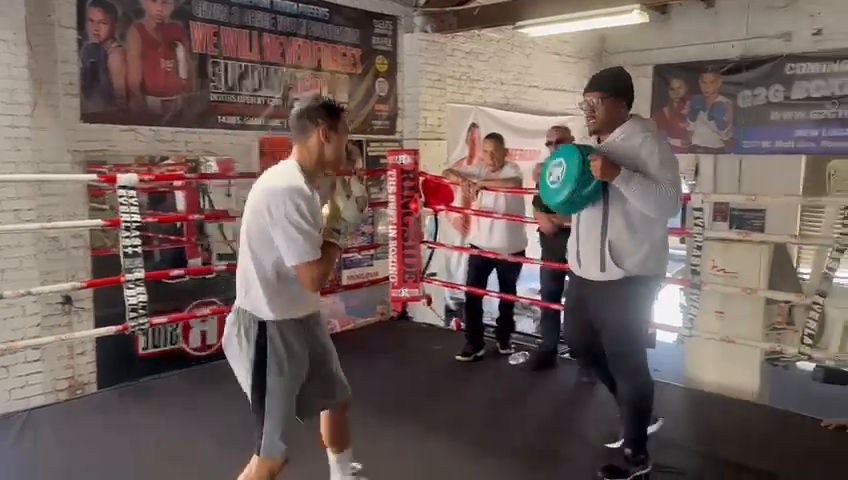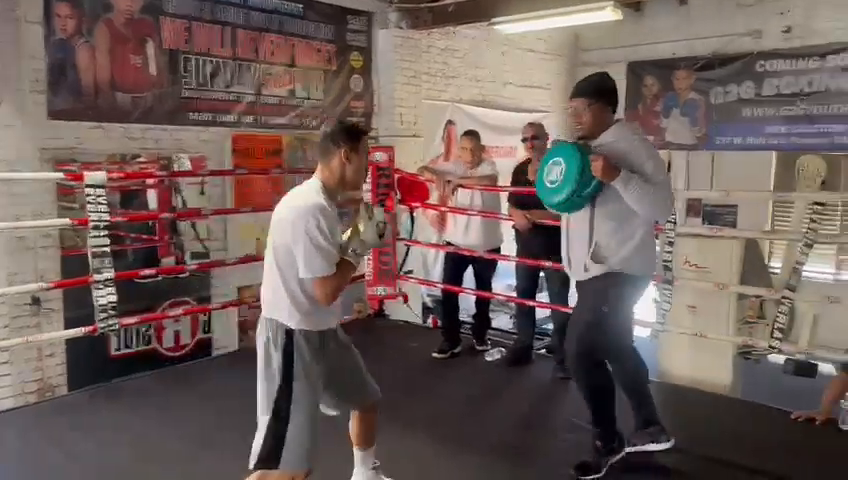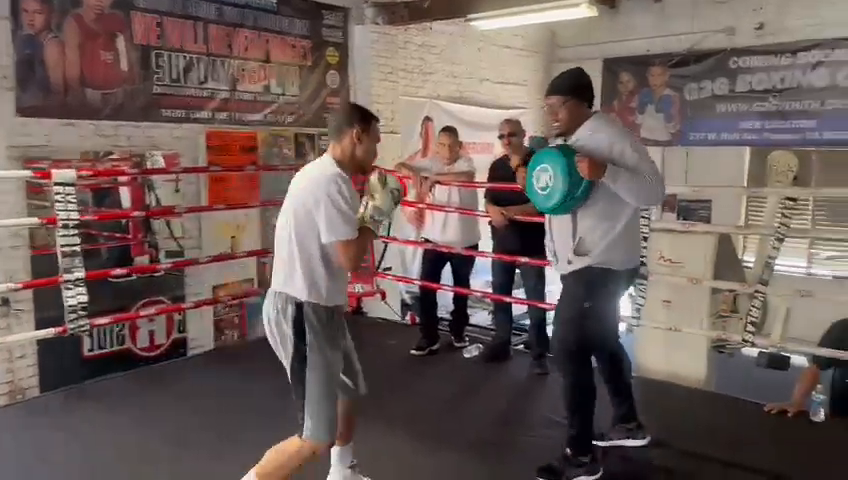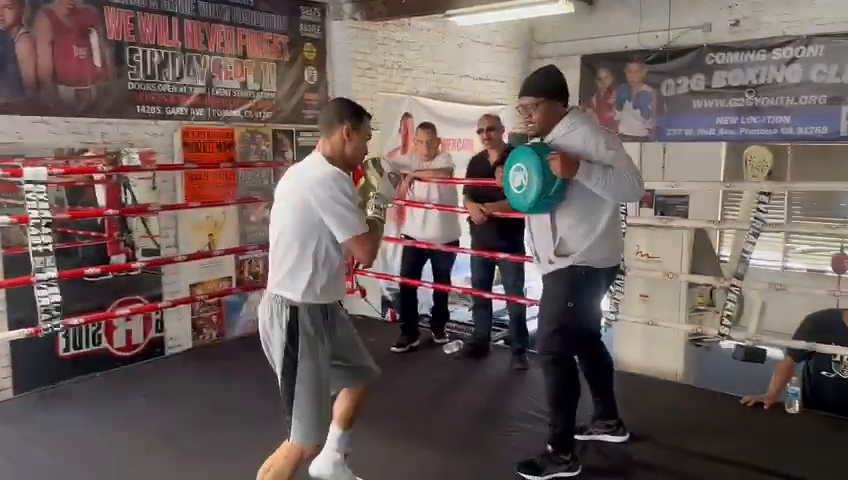
dt=0.2s
person 1, frame 1
left shoulder: (647, 144)
right shoulder: (591, 146)
left elbow: (668, 206)
left wrist: (618, 175)
left hip: (627, 275)
right hip: (587, 271)
left knee: (625, 357)
right knee: (581, 342)
right ankle: (636, 419)
person 1, frame 2
left shoulder: (632, 146)
left elbow: (662, 205)
left wrist: (615, 175)
left hip: (617, 271)
right hip: (591, 271)
left knee: (582, 353)
right knee: (616, 349)
left ankle: (607, 444)
right ankle: (650, 428)
person 1, frame 3
left shoulder: (612, 138)
right shoulder: (566, 145)
left elbow: (653, 191)
left wrist: (604, 172)
right wrist: (534, 185)
left hip: (601, 265)
right hip: (584, 264)
left knee: (569, 350)
right knee: (602, 343)
right ankle: (628, 424)
person 1, frame 4
left shoulder: (589, 135)
right shoulder: (548, 142)
left elbow: (631, 187)
left wrist: (577, 170)
left hip: (581, 264)
right hip: (567, 262)
left knee: (553, 350)
right knee: (585, 340)
right ankle: (608, 420)
person 2, frame 1
left shoulder: (299, 183)
right shoulder: (287, 190)
right elbow: (314, 278)
left wrist: (330, 220)
right wrist: (336, 225)
left hip: (300, 320)
right hip: (270, 328)
left knee: (336, 401)
person 2, frame 2
left shoulder: (318, 199)
right shoulder: (312, 209)
right elbow: (326, 292)
left wrist: (352, 241)
right wrist: (360, 243)
left hip: (320, 333)
right hip: (293, 339)
left knee: (365, 400)
person 2, frame 3
left shoulder: (319, 174)
right shoulder: (333, 179)
right elbow: (351, 258)
left wrist: (368, 209)
right wrist: (378, 211)
left hip: (322, 308)
right hip: (302, 313)
left knee: (346, 394)
right knee: (316, 435)
person 2, frame 4
left shoulder: (304, 172)
right shoulder: (330, 180)
right elbow: (365, 252)
left wrist: (358, 200)
right wrist: (378, 200)
left hip: (321, 305)
right hip: (298, 314)
left knee: (360, 378)
right knee: (303, 439)
person 3, frame 1
right shoulder: (543, 172)
right elbow: (537, 208)
left wrist: (563, 219)
right wrist: (542, 218)
right hip: (550, 248)
right knee: (548, 300)
right ankle: (547, 351)
person 3, frame 2
right shoulder: (520, 170)
right elbow: (511, 204)
left wrist: (538, 215)
right wrist: (517, 214)
left hip: (555, 246)
right hip: (526, 245)
left knee: (559, 302)
right knee: (523, 297)
left ankle: (561, 358)
right ankle: (523, 348)
person 3, frame 3
right shoulder: (496, 166)
right elbow: (488, 200)
left wrist: (514, 211)
right wrist: (493, 210)
left hip: (531, 243)
right hip: (502, 241)
left knee: (536, 299)
right knee: (500, 294)
left ankle: (539, 354)
right ankle: (500, 344)
person 3, frame 4
right shoulder: (475, 162)
right elbow: (467, 196)
left wrist: (493, 207)
right wrist: (472, 207)
left hip: (509, 238)
right hip: (480, 238)
left knee: (514, 295)
right knee: (479, 291)
left ankle: (519, 349)
right ankle: (480, 340)
person 4, frame 1
left shoulder: (512, 169)
right shoulder: (478, 169)
left elbow: (515, 183)
right elbow: (448, 173)
left wrist: (481, 183)
right wrist: (462, 179)
left hip: (511, 246)
right hip: (482, 244)
left knee: (508, 294)
right knee: (473, 292)
left ankle: (504, 338)
right ankle: (475, 343)
person 4, frame 2
left shoulder: (488, 166)
right shoulder: (455, 167)
left elbow: (490, 180)
right elbow: (423, 170)
left wrist: (457, 181)
right wrist: (438, 177)
left hip: (486, 243)
right hip: (457, 241)
left knee: (483, 291)
right knee: (448, 290)
left ankle: (480, 335)
right ankle: (451, 340)
person 4, frame 3
left shoulder: (465, 162)
right shoulder: (432, 163)
left elbow: (467, 177)
right elbow: (401, 167)
left wrist: (434, 178)
right wrist: (415, 174)
left hip: (464, 240)
right hip: (435, 238)
left knee: (462, 288)
right knee: (426, 286)
left ankle: (458, 331)
right ankle: (429, 337)
person 4, frame 4
left shoulder: (444, 158)
right shoulder: (410, 160)
left elbow: (446, 173)
left wrist: (414, 174)
left hip: (445, 236)
right hip: (415, 234)
left knee: (442, 284)
right knee: (407, 283)
left ankle: (438, 327)
right ankle: (409, 333)
